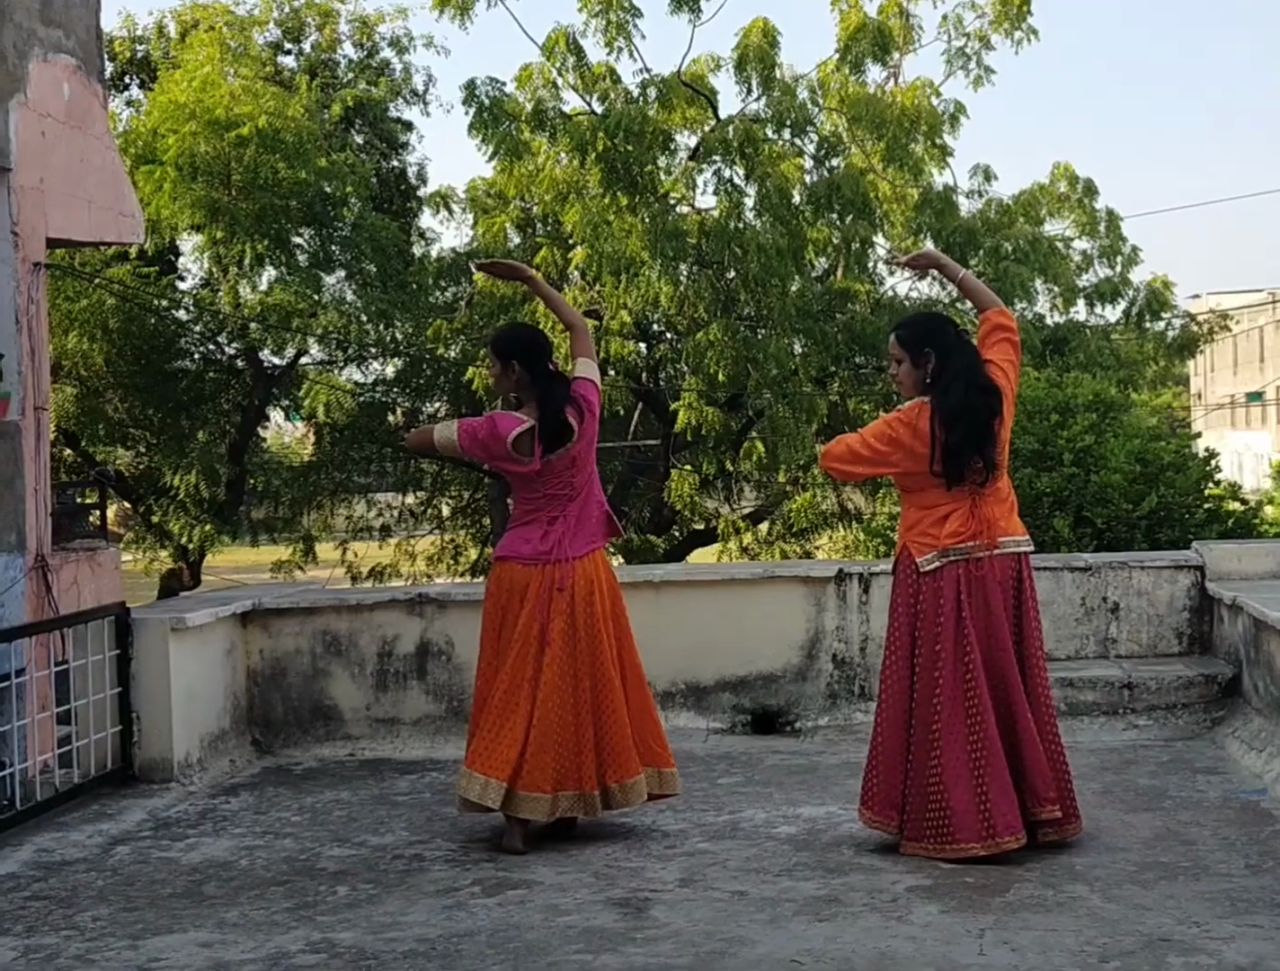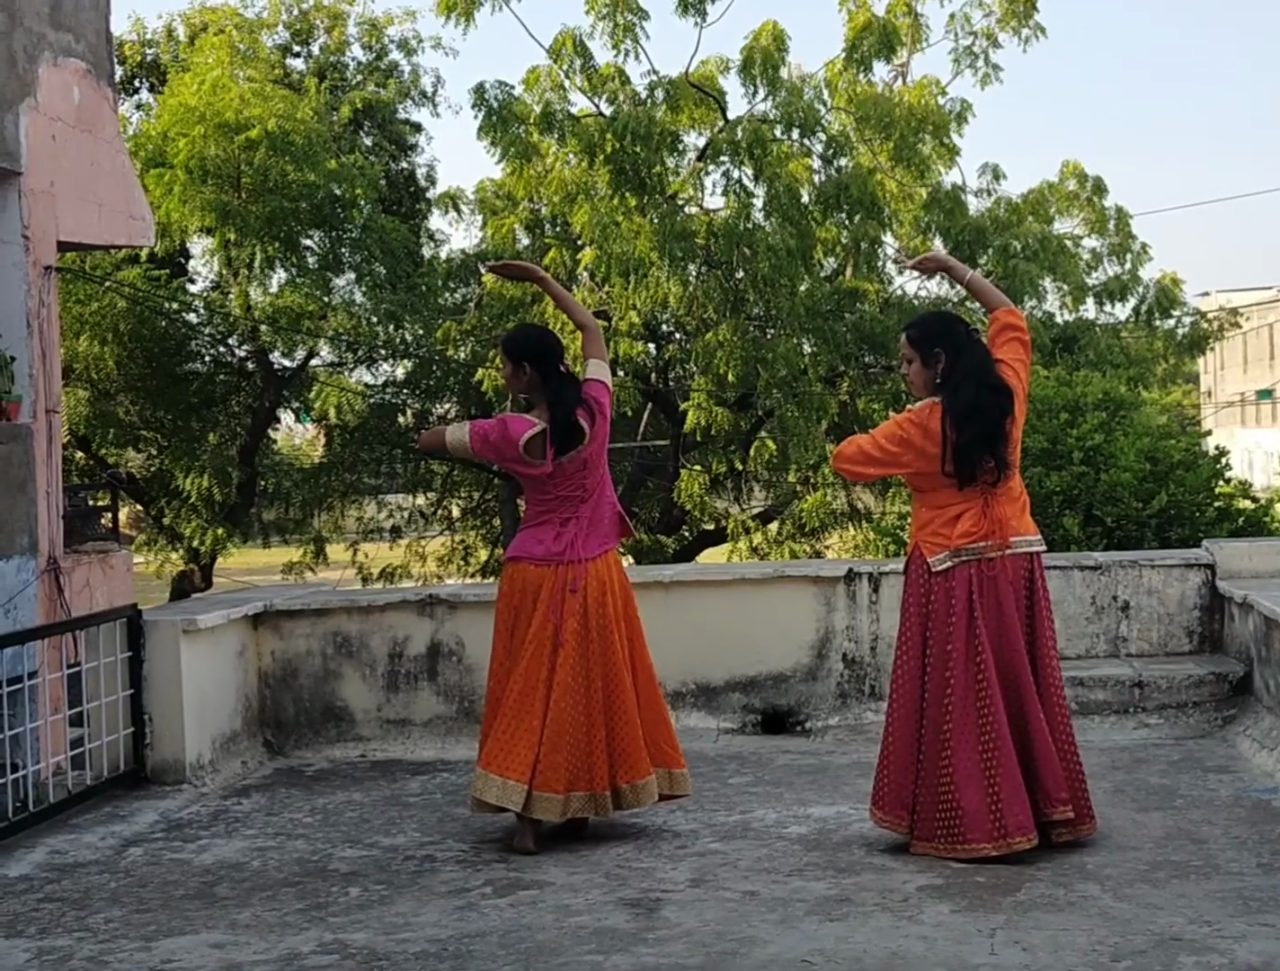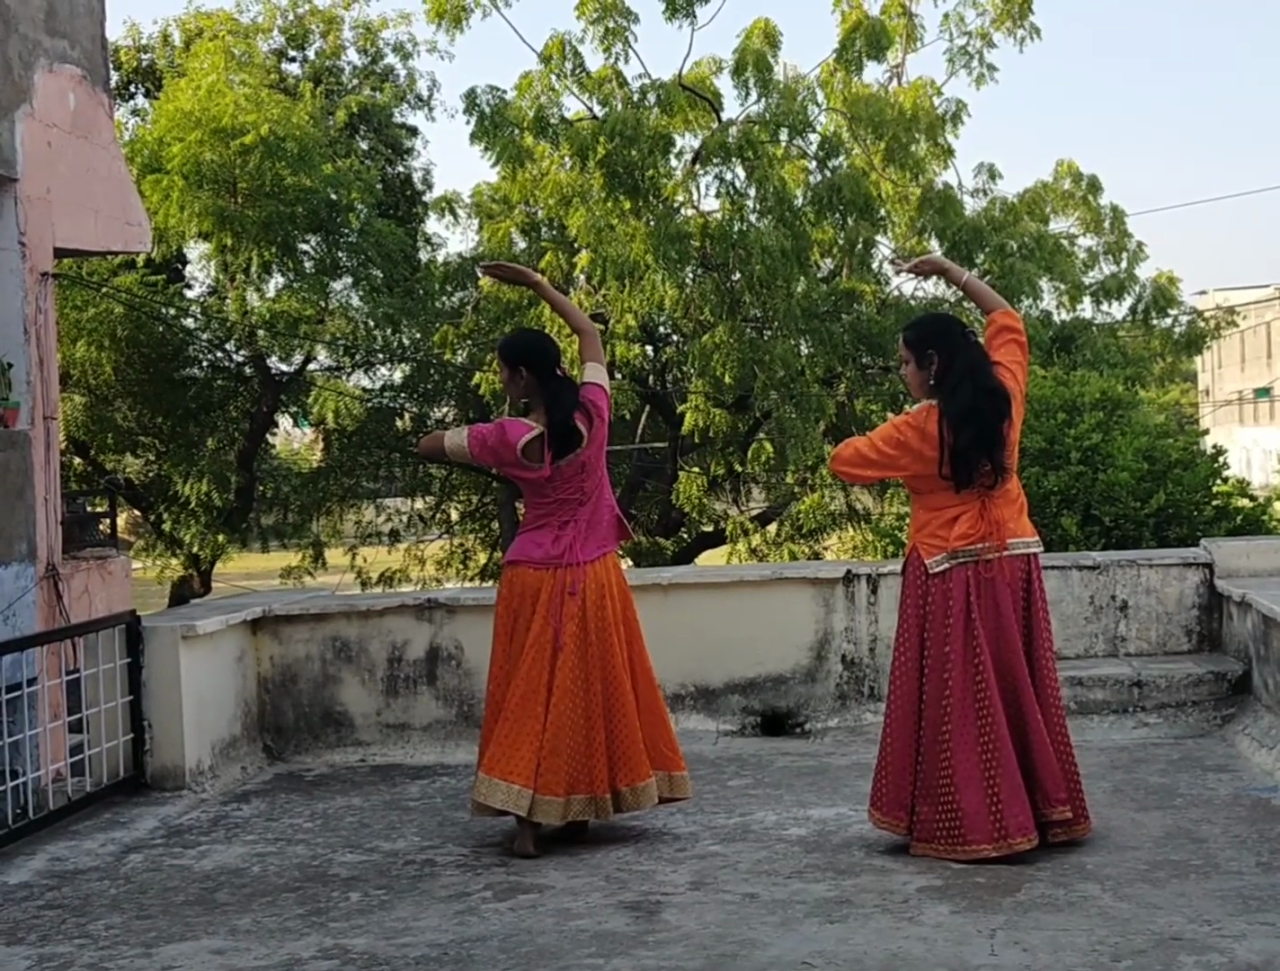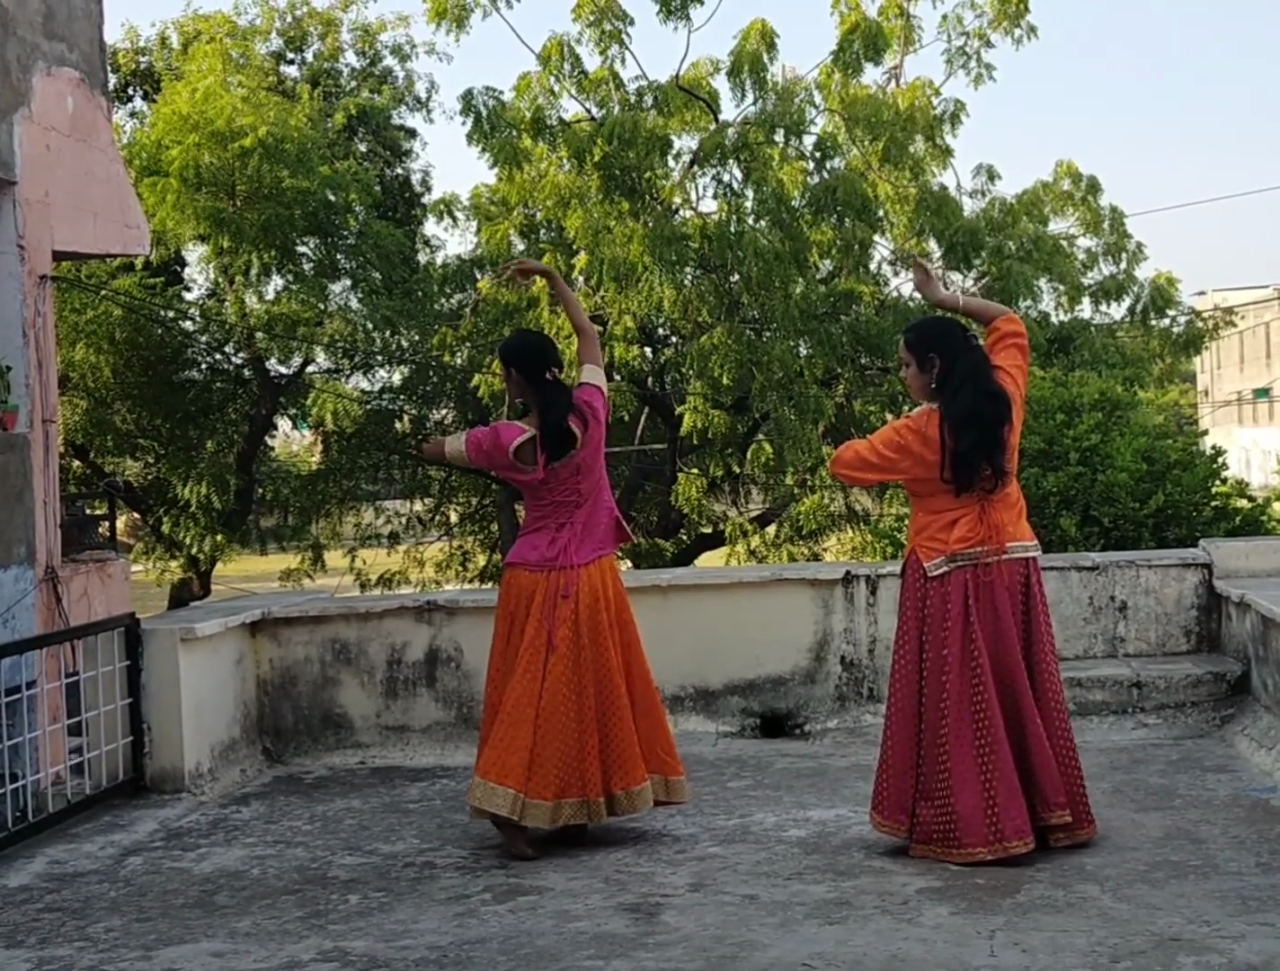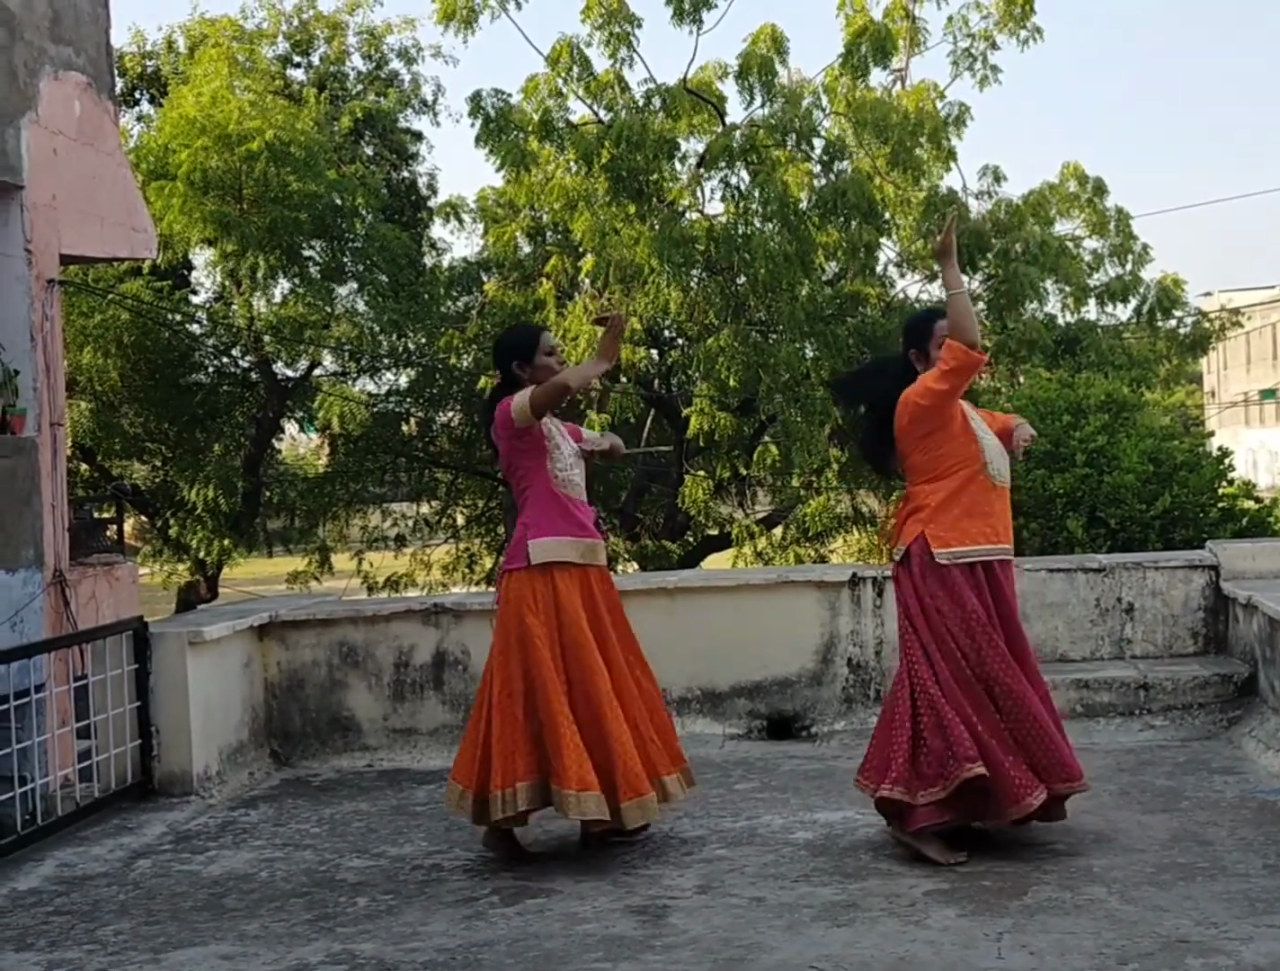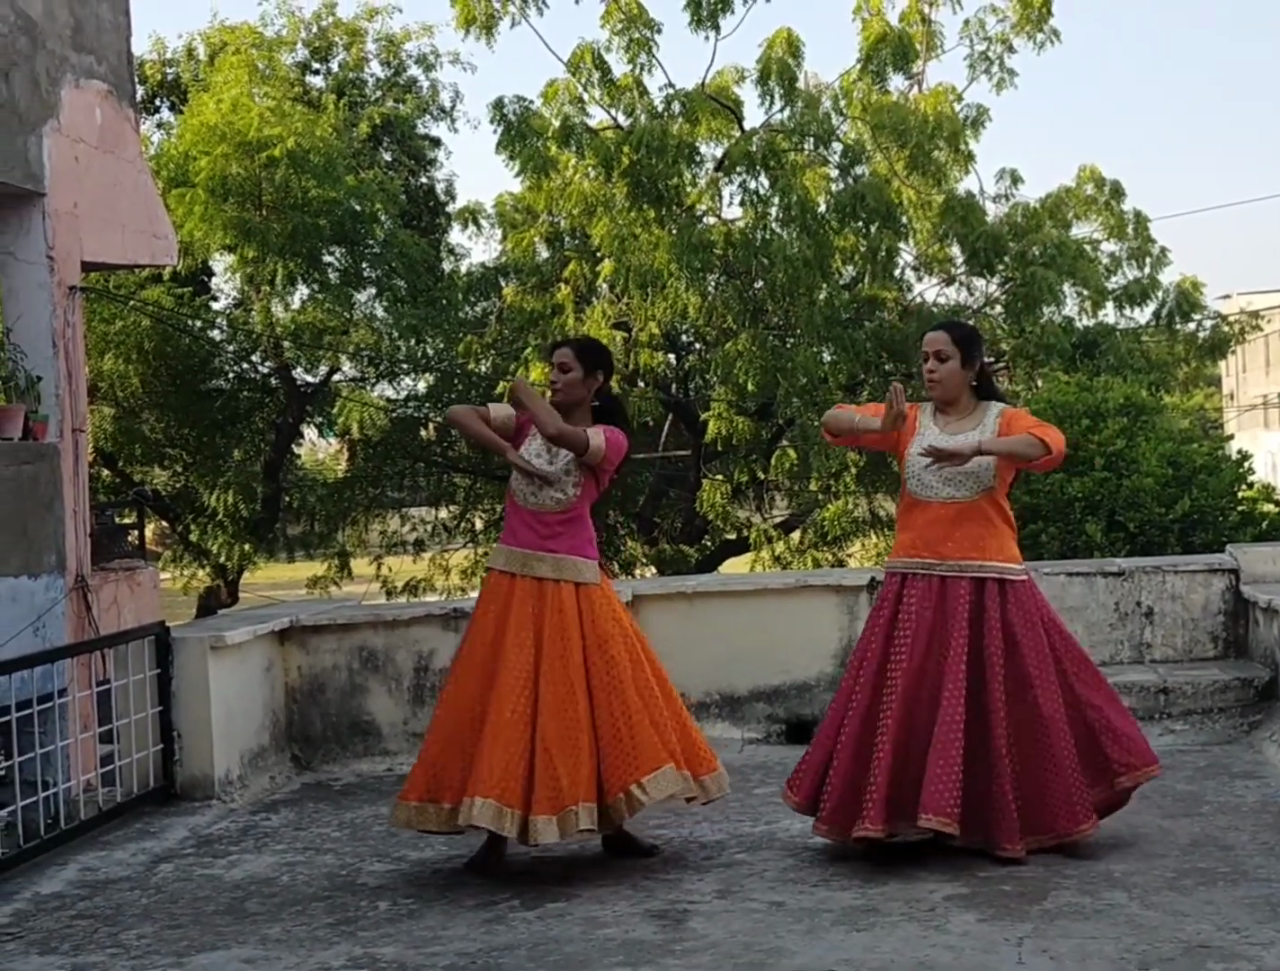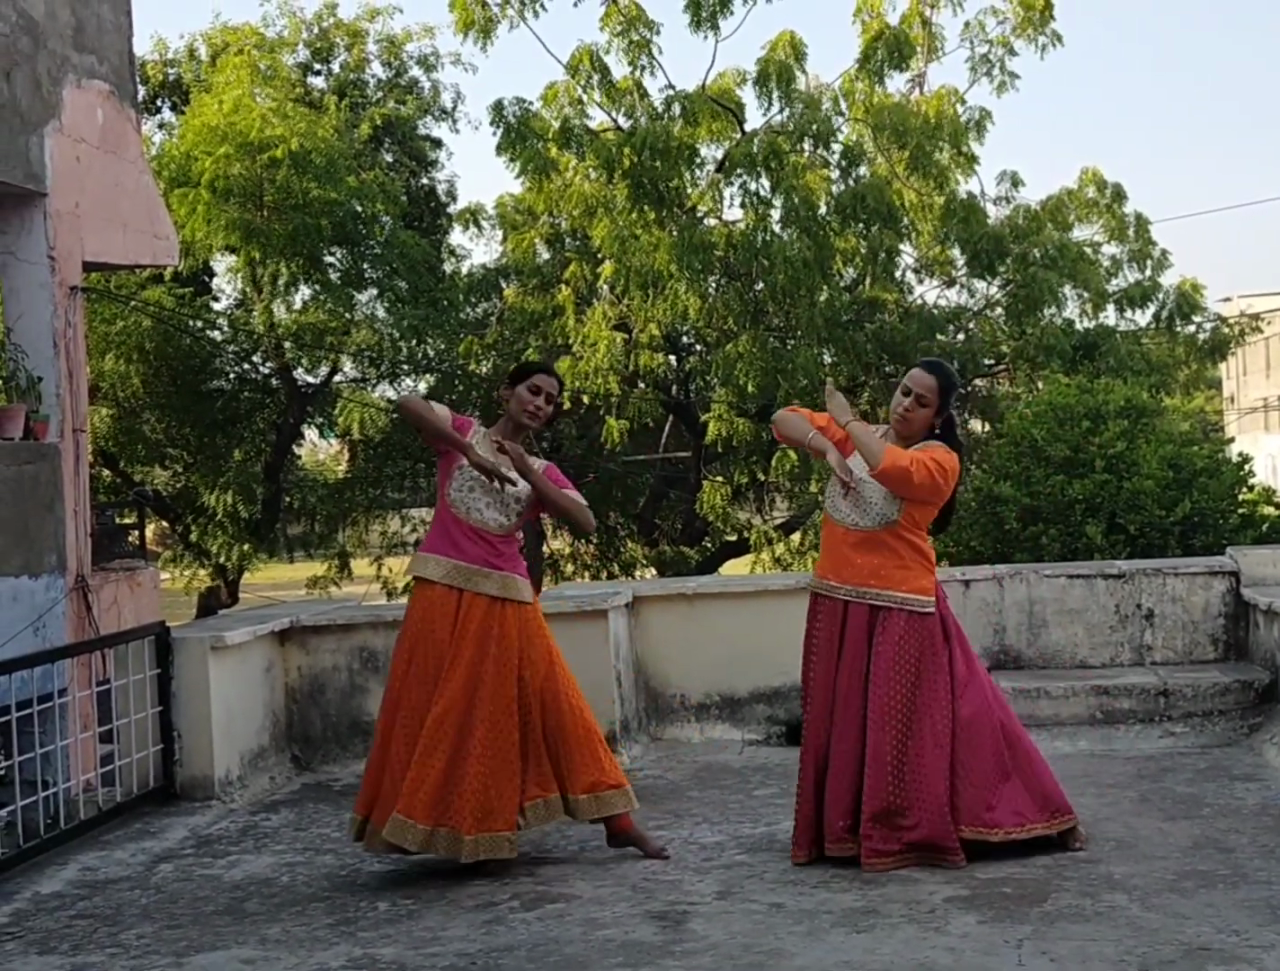
dt=0.7s
person 1, frame 1
left shoulder: (910, 425)
right shoulder: (994, 396)
left elbow: (833, 457)
right elbow: (1000, 319)
left wrist: (876, 439)
right wrist: (947, 267)
left hip: (940, 574)
right hip: (1003, 561)
left knee: (947, 699)
right knee: (1009, 688)
left ankle: (958, 825)
right ankle: (1032, 809)
person 1, frame 2
left shoulder: (921, 425)
right shoulder: (1006, 395)
left elbow: (845, 457)
right elbow: (1010, 318)
left wrist: (888, 442)
right wrist: (954, 268)
left hip: (952, 574)
right hip: (1013, 561)
left knee: (959, 700)
right knee: (1021, 688)
left ankle: (969, 824)
right ankle: (1044, 808)
person 1, frame 3
left shoulder: (919, 428)
right shoulder: (1004, 397)
left elbow: (843, 460)
right elbow: (1006, 320)
left wrist: (886, 442)
right wrist: (951, 271)
left hip: (949, 576)
right hip: (1013, 563)
left knee: (957, 701)
right knee: (1019, 689)
left ankle: (968, 826)
right ankle: (1043, 809)
person 1, frame 4
left shoulder: (918, 432)
right shoulder: (1004, 400)
left elbow: (843, 462)
right elbow: (1008, 323)
left wrist: (888, 443)
right wrist: (948, 299)
left hip: (948, 577)
right hip: (1010, 566)
left knee: (956, 701)
right knee: (1016, 691)
left ankle: (964, 825)
right ankle: (1039, 812)
person 1, frame 5
left shoulder: (959, 407)
right shoulder: (920, 400)
left elbow: (1002, 419)
right elbow: (969, 349)
left wrist: (1015, 434)
right wrist: (950, 267)
left hip: (977, 566)
right hip: (946, 567)
left knee: (946, 683)
right knee: (972, 682)
left ankle: (937, 804)
right ankle: (923, 810)
person 1, frame 6
left shoulder: (1004, 420)
right shoulder: (909, 421)
left elbow: (1050, 446)
right elbow: (832, 423)
left wrist: (973, 450)
right wrist: (882, 425)
left hip: (988, 583)
right hip: (917, 583)
left knee: (1009, 700)
right knee: (898, 696)
left ankle: (1018, 819)
right ankle: (890, 813)
person 1, frame 7
left shoulder: (939, 459)
right shoulder: (853, 437)
left elbow: (894, 469)
right elbow: (784, 420)
left wrist: (851, 425)
right wrist: (827, 448)
left hip: (901, 608)
right hip: (837, 604)
left knee: (917, 721)
right knee: (843, 721)
right ankle: (849, 829)
person 2, frame 1
left shoulder: (500, 431)
right shoulder: (582, 408)
left elbow: (416, 441)
right elbow: (581, 329)
right wrist: (531, 279)
left hip: (525, 575)
right hip: (583, 573)
left knee: (522, 689)
right knee: (581, 684)
left ankle: (518, 816)
right ankle: (568, 806)
person 2, frame 2
left shoulder: (511, 433)
right shoulder: (594, 410)
left elbow: (428, 441)
right elbow: (592, 331)
right wrist: (542, 278)
left hip: (537, 577)
right hip: (595, 574)
left knee: (534, 691)
right knee: (592, 687)
left ankle: (530, 816)
right ankle: (579, 806)
person 2, frame 3
left shoulder: (509, 437)
right shoulder: (591, 413)
left elbow: (428, 446)
right elbow: (589, 333)
right wrist: (536, 283)
left hip: (535, 580)
right hip: (594, 576)
left knee: (533, 693)
right knee: (591, 689)
left ankle: (529, 817)
right ankle: (580, 807)
person 2, frame 4
left shoulder: (505, 441)
right shoulder: (588, 413)
left elbow: (432, 451)
right elbow: (591, 337)
right wrist: (554, 279)
left hip: (535, 580)
right hip: (590, 577)
left knee: (532, 694)
right knee: (590, 692)
left ankle: (517, 813)
right ankle: (577, 810)
person 2, frame 5
left shoulder: (556, 424)
right shoulder: (512, 412)
left elbow: (613, 448)
right elbow: (553, 387)
left wrist: (589, 445)
right wrist: (598, 363)
left hip: (581, 569)
right hip: (542, 568)
left knee: (591, 689)
right knee: (542, 691)
left ankle: (595, 811)
right ankle: (500, 821)
person 2, frame 6
left shoulder: (609, 440)
right shoulder: (526, 422)
left elbow: (562, 435)
right elbow: (457, 414)
left wrist: (528, 397)
right wrist: (510, 453)
left hip: (572, 583)
right hip: (511, 578)
left knee: (600, 697)
right knee: (499, 700)
left ankle: (613, 825)
right ankle: (498, 827)
person 2, frame 7
left shoulder: (544, 472)
right shoulder: (463, 432)
left elbow: (586, 525)
right elbow: (407, 404)
left wrist: (528, 471)
right wrist: (471, 453)
left hip: (506, 599)
right hip: (442, 589)
left knee: (551, 710)
right knee: (444, 714)
left ankle: (618, 823)
right ankle: (464, 836)
